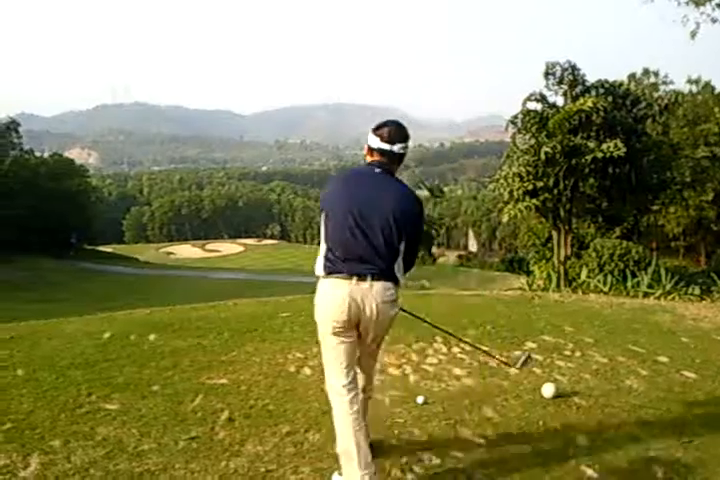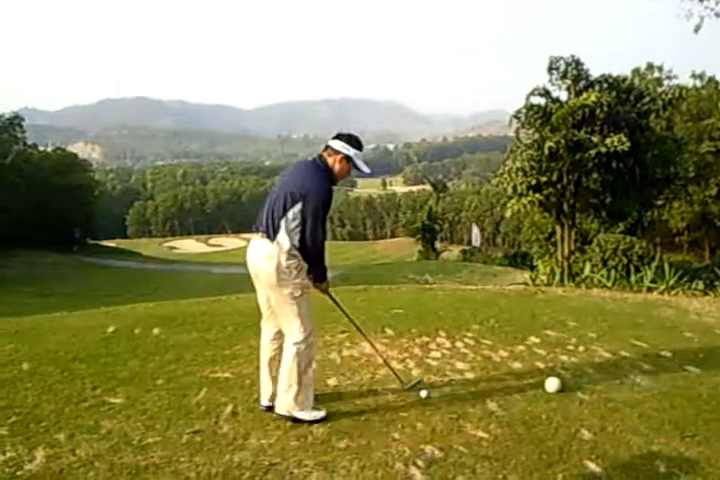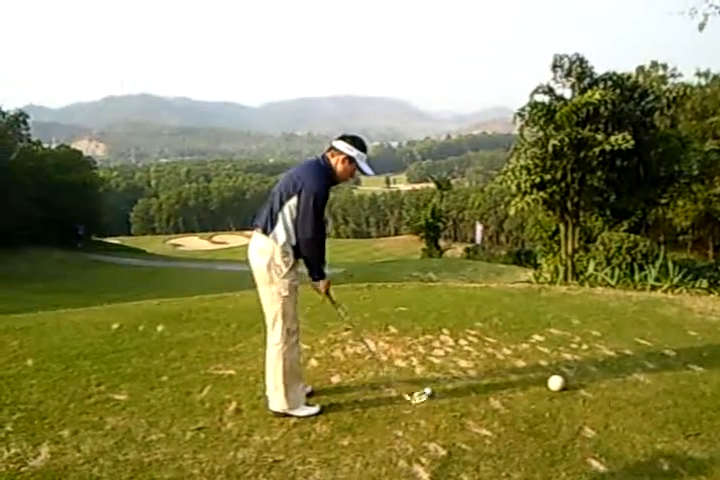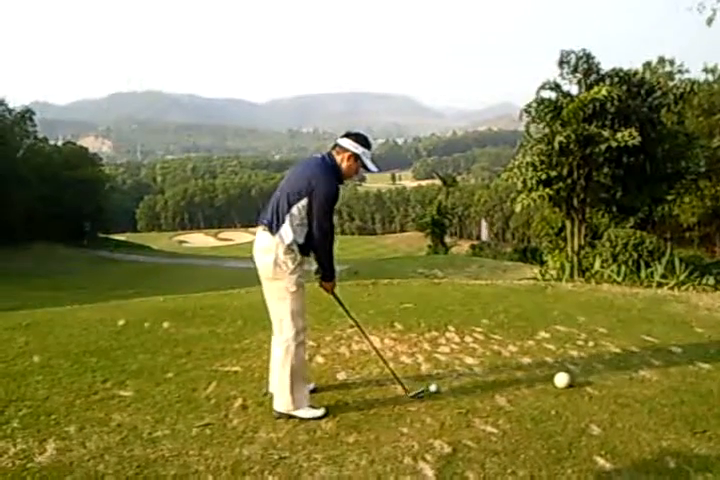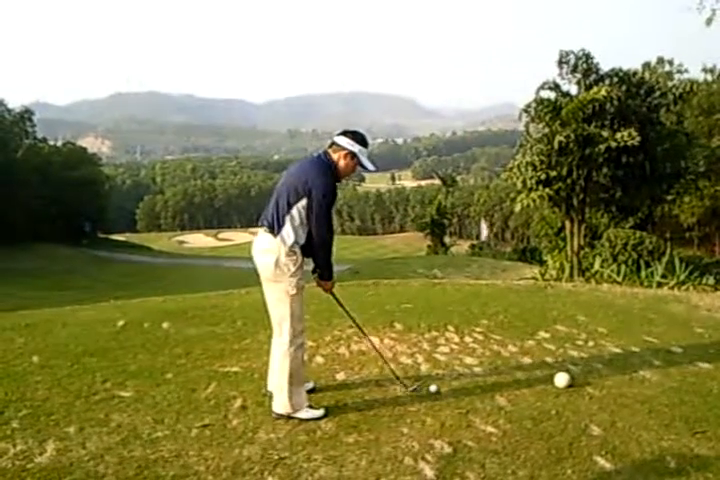
dt=1s
person 1, frame 1
left shoulder: (336, 185)
right shoulder: (409, 201)
right elbow: (409, 256)
left hip: (335, 290)
right hip: (380, 293)
left knee: (343, 385)
right knee: (363, 374)
right ankle: (353, 441)
person 1, frame 2
left shoulder: (302, 169)
right shoulder: (319, 186)
right elbow: (313, 237)
left wrist: (311, 269)
right wrist: (320, 275)
left hip: (260, 250)
right hip: (278, 258)
left knee: (273, 327)
right knee: (299, 333)
left ankle: (271, 395)
right ankle: (292, 403)
person 1, frame 3
left shoulder: (312, 172)
right shoulder: (315, 181)
left elbow: (314, 229)
right elbow: (307, 234)
left wrist: (319, 271)
right wrist: (318, 276)
left hip: (270, 250)
right hip: (274, 255)
left knee: (284, 326)
right knee: (284, 329)
left ankle: (282, 386)
right ankle: (285, 401)
person 1, frame 4
left shoulder: (314, 167)
right shoulder: (325, 181)
right elbow: (321, 232)
left wrist: (323, 269)
right wrist: (327, 274)
left hip: (274, 246)
right hip: (280, 252)
left knee: (287, 323)
right knee: (292, 328)
left ankle: (283, 383)
right ankle: (289, 402)
person 1, frame 5
left shoulder: (310, 166)
right shoulder: (322, 179)
right elbow: (321, 231)
left wrist: (318, 267)
right wrist: (326, 273)
left hip: (271, 246)
right hip: (280, 254)
left knee: (285, 323)
right knee: (291, 330)
left ankle: (280, 382)
right ankle: (288, 403)
